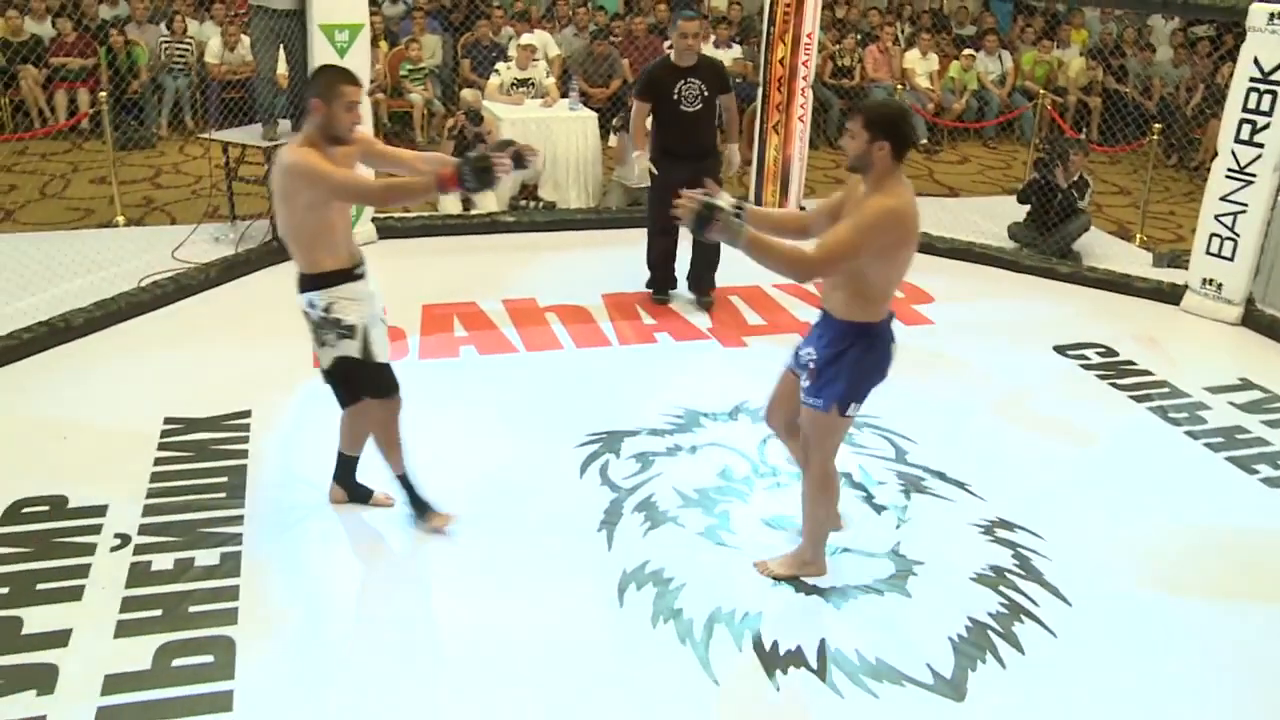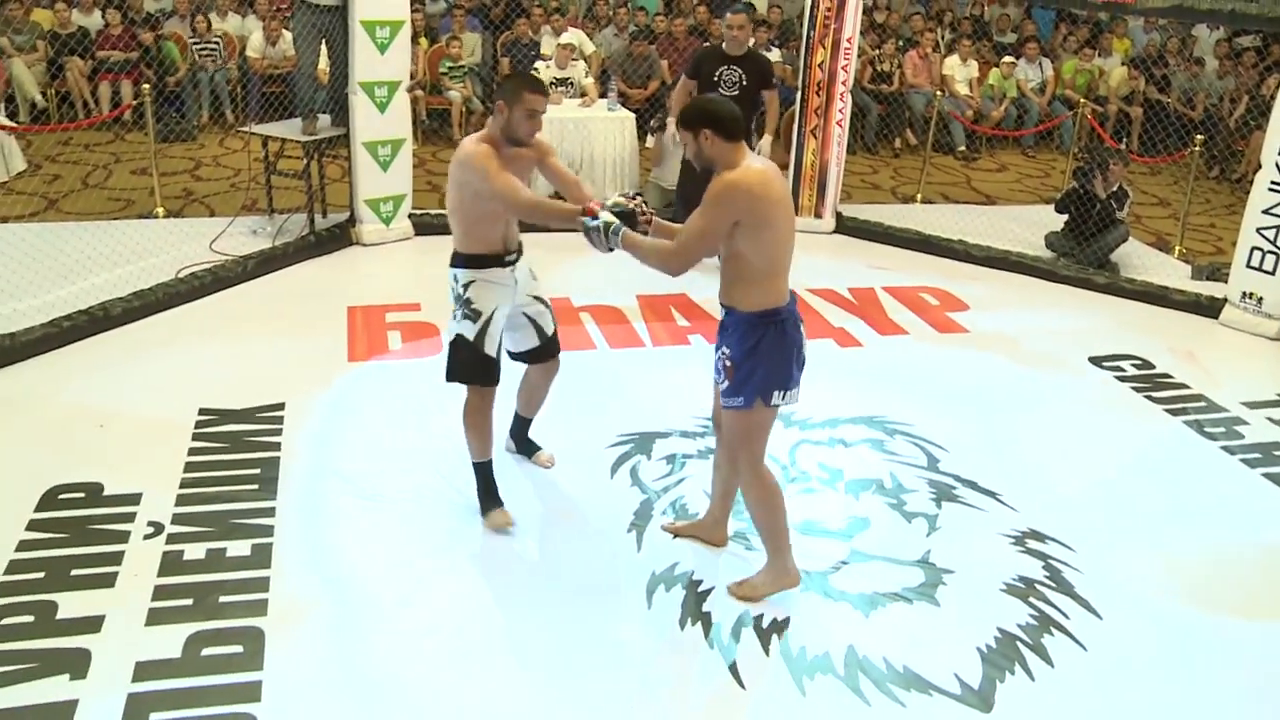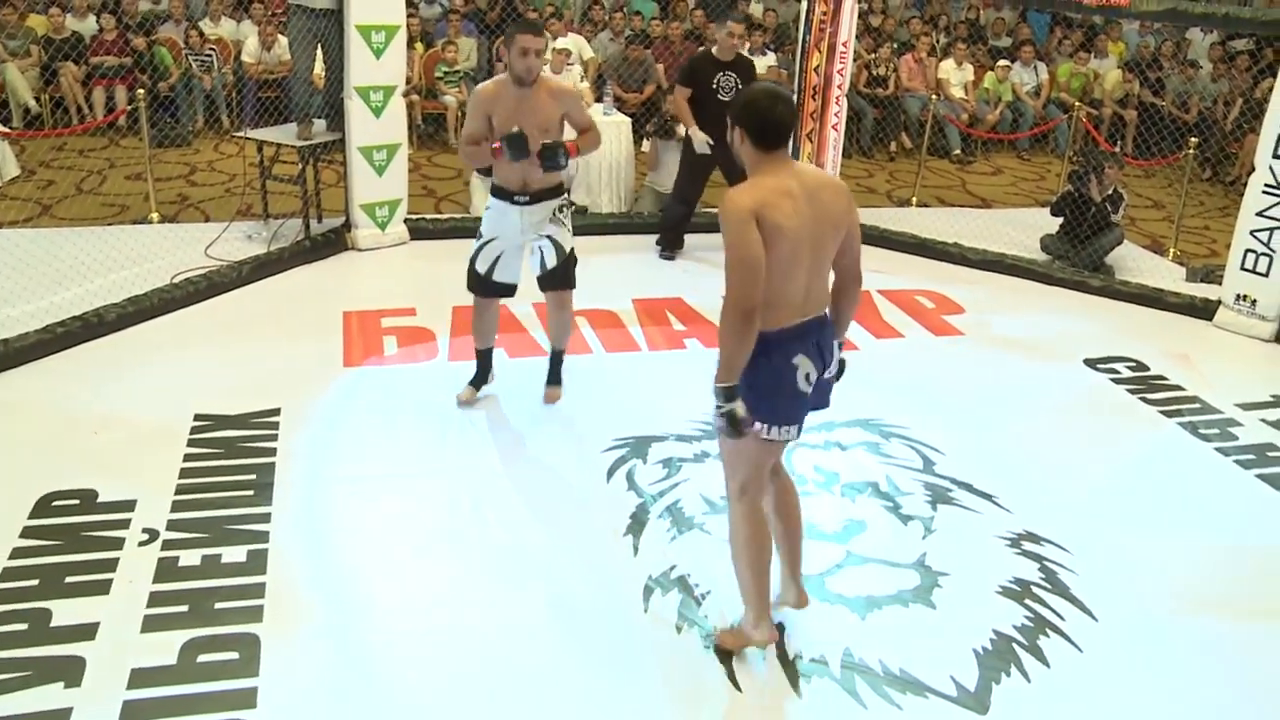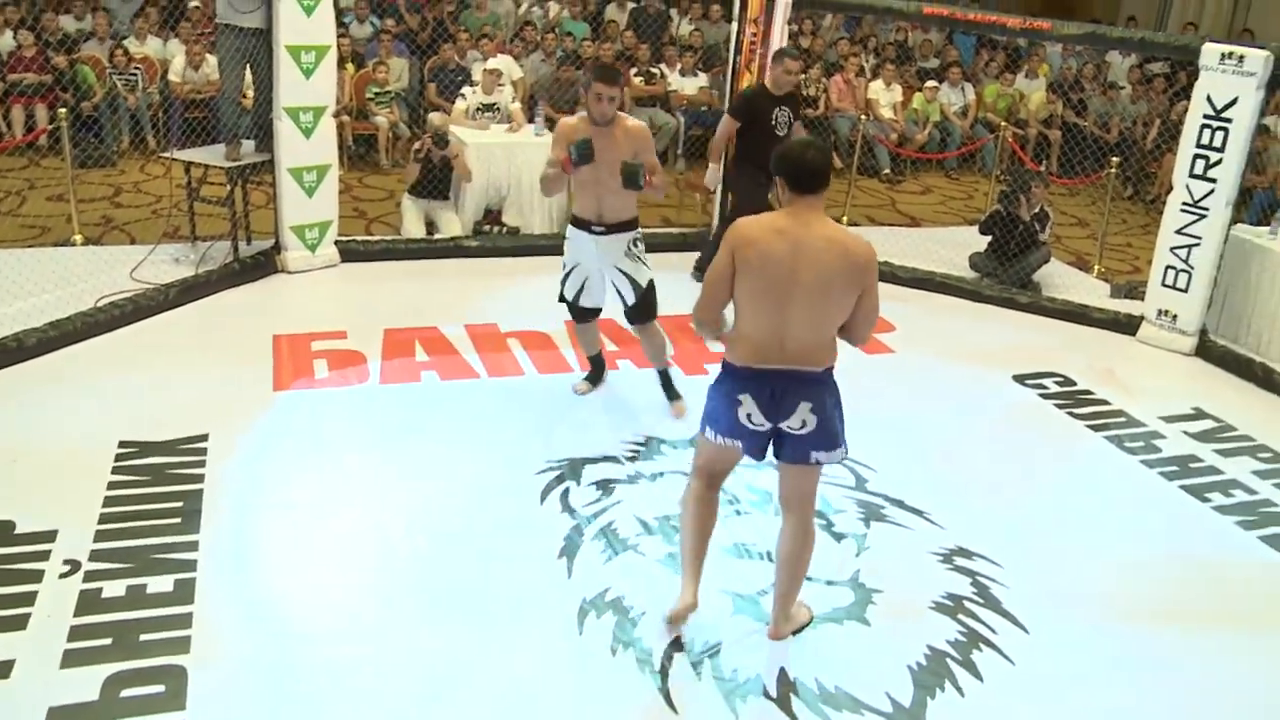
dt=0.7s
person 1, frame 1
left shoulder: (888, 210)
right shoulder: (864, 187)
left elbow: (806, 265)
right elbow: (804, 223)
left wrist: (731, 230)
right wrist: (733, 209)
left hip: (857, 342)
right hip: (833, 327)
left knee: (815, 450)
right knee: (780, 417)
left ankle: (811, 554)
right ankle: (827, 510)
person 1, frame 2
left shoulder: (734, 185)
right shoulder: (757, 171)
left elbow: (677, 260)
right elbow: (705, 238)
left wrist: (618, 236)
right wrist: (650, 223)
left hip: (761, 332)
right hip: (751, 322)
left knee: (746, 458)
right knee: (725, 426)
left ankle: (781, 566)
right ankle: (715, 522)
person 1, frame 3
left shoulder: (743, 201)
right shoulder: (832, 187)
left elbow: (742, 305)
right elbow: (850, 277)
left wrist: (727, 386)
left hip: (769, 353)
right hip: (815, 344)
left knee: (744, 492)
right knee: (769, 468)
left ankle: (754, 623)
right ankle: (792, 585)
person 1, frame 4
left shoulder: (744, 233)
right shoulder: (858, 252)
left elbow: (702, 312)
right elbow: (858, 334)
left wrist: (719, 334)
left hip: (743, 385)
right hip: (811, 393)
left knee: (705, 474)
right knee: (798, 507)
left ankle: (688, 589)
right ankle: (784, 614)
person 2, frame 1
left shoulder: (351, 143)
right shoulder: (296, 163)
left elbow: (414, 161)
right elbow: (376, 193)
left wrist: (477, 162)
right wrist: (454, 179)
left hip: (357, 284)
right hip: (329, 296)
left knee: (367, 397)
right knee: (382, 397)
left ankle: (344, 482)
right ankle: (416, 500)
person 2, frame 2
left shoulder: (534, 148)
right shoulder: (475, 155)
left elbow: (572, 188)
right elbow: (525, 205)
left wrist: (604, 208)
right wrist: (596, 217)
left hip: (515, 266)
right hip: (476, 275)
left knee: (546, 359)
right knee: (481, 385)
left ankle: (519, 436)
right ankle: (487, 494)
person 2, frame 3
left shoulder: (562, 93)
right shoulder: (486, 95)
left elbow: (592, 135)
right elbow: (468, 154)
left wrist: (567, 151)
right wrist: (500, 149)
left hip: (548, 204)
right hip: (503, 205)
left knee: (559, 295)
right knee: (485, 295)
left ankle: (556, 366)
right ankle: (482, 373)
person 2, frame 4
left shoulder: (636, 131)
right shoulder: (567, 128)
left elbow: (660, 185)
right elbow: (546, 187)
left wrist: (643, 181)
right wrist: (568, 165)
left hip: (622, 237)
right hip: (580, 234)
left knee: (643, 318)
right knee: (581, 315)
left ankle: (668, 384)
right ankle: (597, 369)
person 3, frame 1
left shoulder: (714, 69)
right shoulder: (655, 73)
left elbow: (728, 106)
right elbow: (638, 116)
left wrist: (733, 144)
right wrist: (640, 153)
left hip: (706, 159)
right hip: (665, 160)
right knee: (662, 224)
left ankle: (702, 284)
right ankle: (661, 283)
person 3, frame 2
left shoulder: (760, 64)
right shoulder: (705, 56)
left elbow: (771, 101)
right elbow: (684, 88)
left wrist: (767, 137)
right wrist: (672, 120)
right knee: (689, 194)
person 3, frame 3
left shoulder: (747, 65)
right shoulder: (698, 63)
right elbow: (679, 99)
right wrist: (694, 130)
right hip: (702, 141)
right knee: (685, 193)
right ankle: (669, 242)
person 3, frame 4
left shoulder: (793, 98)
right shoulder: (751, 96)
left elbow: (797, 129)
right elbow: (725, 129)
right wrist: (714, 166)
left hip: (766, 172)
right hip: (747, 173)
left knee: (734, 225)
left ankle: (704, 267)
